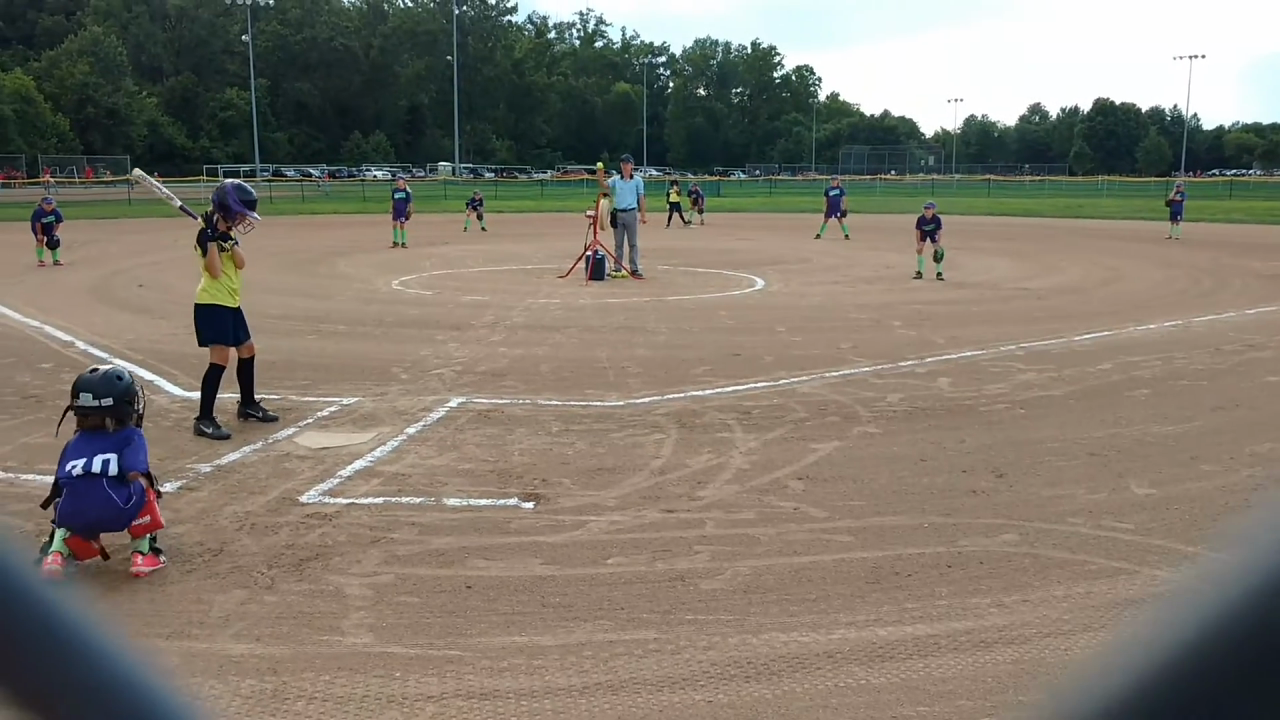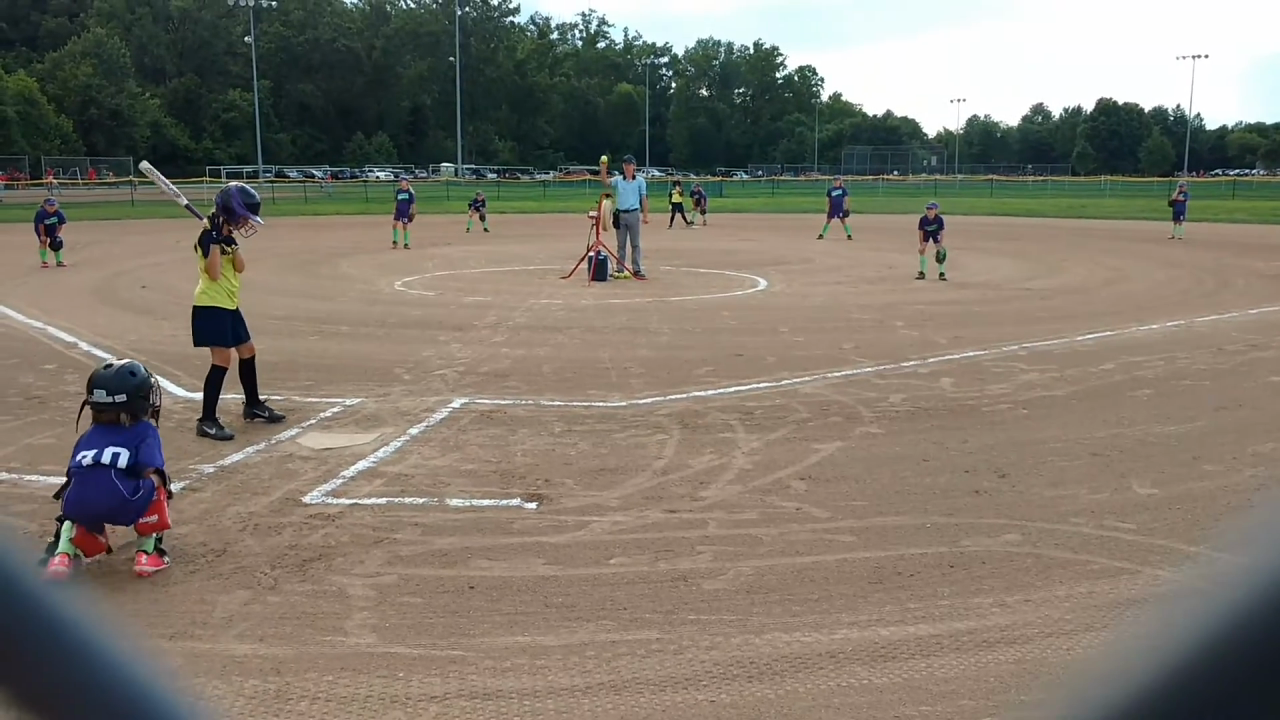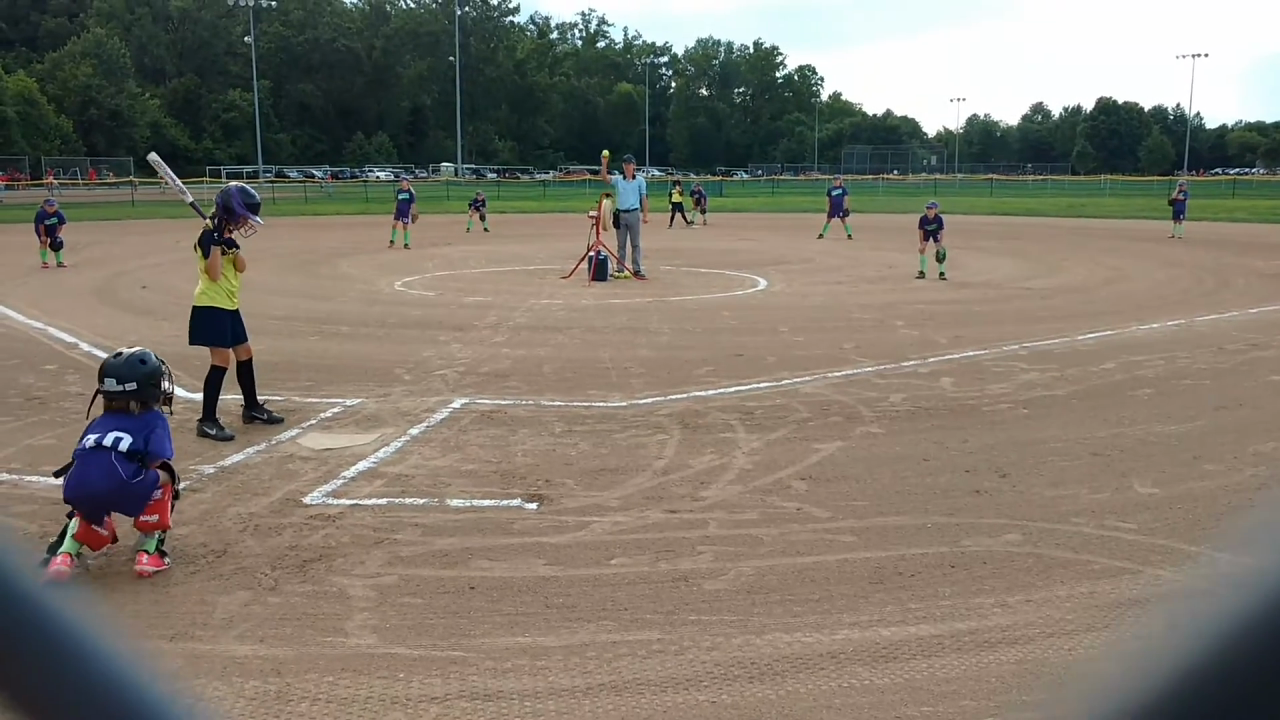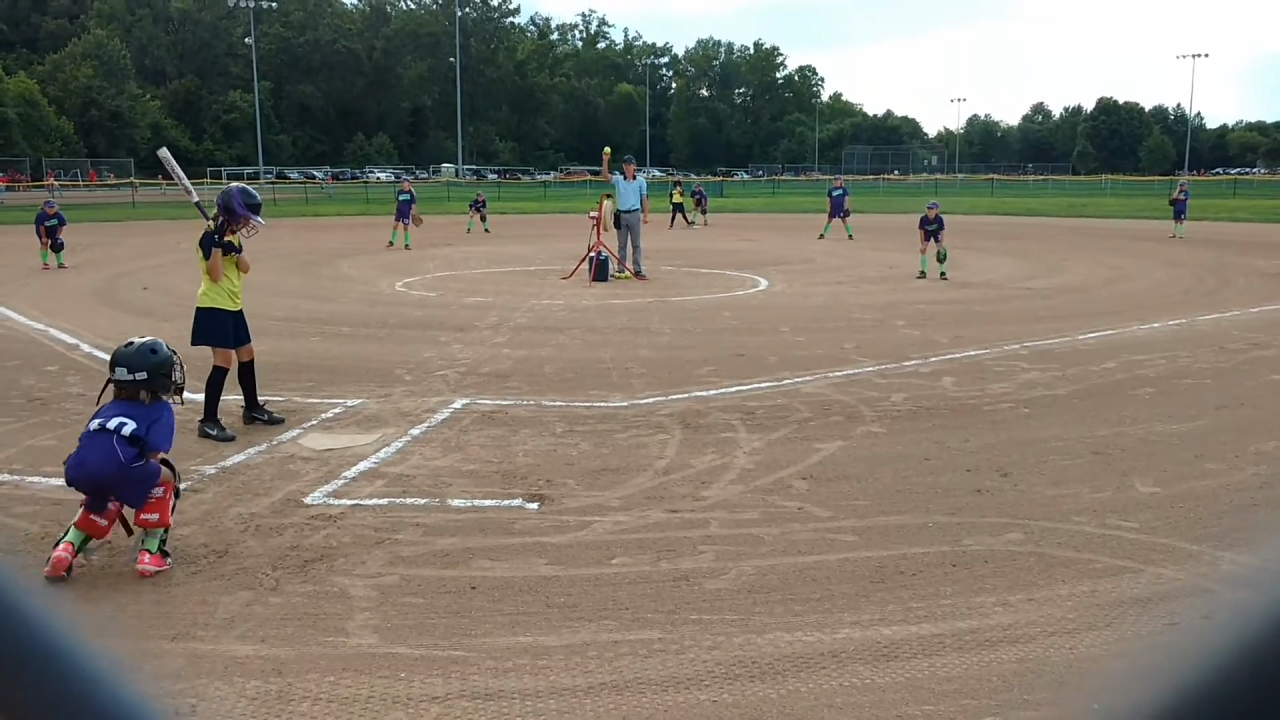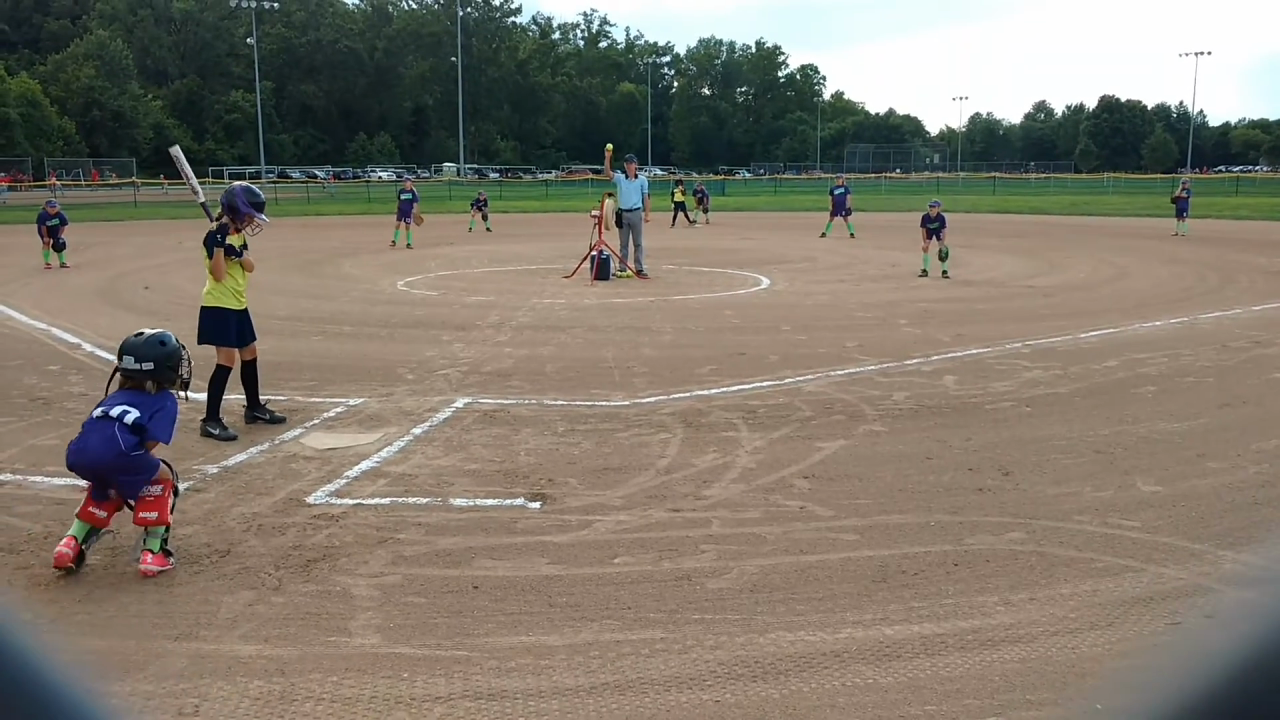
dt=0.1s
person 1, frame 1
left shoulder: (228, 232)
right shoulder: (206, 234)
left elbow: (240, 265)
right elbow: (214, 271)
left wrist: (230, 242)
right wrist: (211, 238)
left hip: (231, 303)
right hip: (212, 303)
left knee: (247, 352)
right knee: (220, 358)
left ankle: (248, 404)
right ankle: (204, 420)
person 1, frame 2
left shoulder: (228, 234)
right shoulder: (208, 236)
left elbow: (240, 268)
right elbow: (213, 274)
left wrist: (232, 245)
right wrist: (214, 240)
left hip: (229, 304)
right hip: (212, 305)
left knee: (247, 352)
right knee: (222, 360)
left ankle: (253, 405)
right ankle: (207, 420)
person 1, frame 3
left shoulder: (229, 234)
right shoulder: (208, 236)
left elbow: (241, 267)
right elbow: (214, 275)
left wrist: (234, 248)
right wrist: (216, 242)
left hip: (229, 304)
right hip: (212, 306)
left knee: (245, 354)
right knee: (221, 361)
left ankle: (252, 407)
right ankle: (207, 421)
person 1, frame 4
left shoulder: (233, 235)
right shoulder: (209, 237)
left elbow: (245, 268)
right elbow: (215, 276)
left wrist: (237, 251)
right wrist: (217, 243)
left hip: (233, 305)
right hip: (215, 306)
left knee: (246, 355)
right knee: (223, 361)
left ankle: (252, 408)
right ankle: (208, 421)
person 1, frame 5
left shoulder: (239, 234)
right shoulder: (214, 236)
left elbow: (251, 267)
right elbow: (218, 275)
left wrist: (238, 254)
right wrist: (219, 244)
left hip: (238, 304)
right hip: (219, 305)
left knee: (249, 354)
right knee: (226, 361)
left ankle: (254, 407)
right ankle: (211, 420)
person 2, frame 1
left shoulder: (74, 444)
right shoulder: (131, 436)
left elbow: (61, 486)
right elbow: (133, 474)
left hip: (71, 515)
right hip: (112, 513)
right knee: (144, 484)
left ankle: (55, 555)
right ankle: (143, 553)
person 2, frame 2
left shoulder: (89, 435)
right shoulder: (145, 430)
left elbow: (74, 477)
right elbow: (148, 470)
left hip: (77, 506)
right hip: (119, 505)
right knee: (156, 481)
left ankle: (61, 557)
right ankle: (147, 553)
person 2, frame 3
left shoulder: (101, 419)
right shoulder: (155, 418)
right elbow: (156, 461)
left hip: (78, 488)
right hip: (116, 484)
left knee: (92, 508)
right knee: (164, 479)
left ankle: (62, 558)
right ankle: (149, 554)
person 2, frame 4
left shoulder: (109, 407)
right shoulder: (161, 409)
right elbow: (152, 452)
left hip: (79, 468)
right hip: (116, 463)
left knee: (102, 495)
right knee: (165, 477)
left ankle: (66, 548)
right ankle: (151, 553)
person 2, frame 5
left shoulder: (116, 395)
right shoulder: (165, 399)
right elbow: (150, 441)
right wrist: (133, 467)
left hip: (78, 453)
right hip: (115, 450)
left knee: (106, 489)
right knee: (162, 478)
left ankle: (72, 543)
right ankle: (153, 552)
